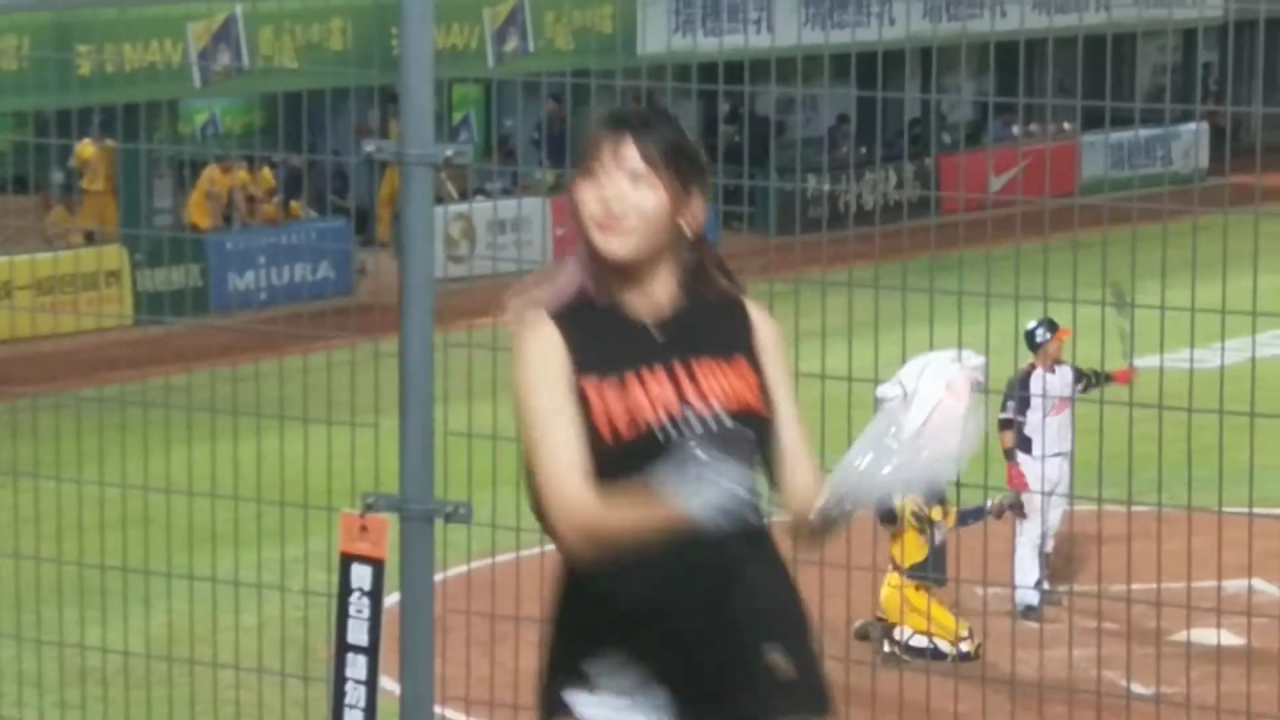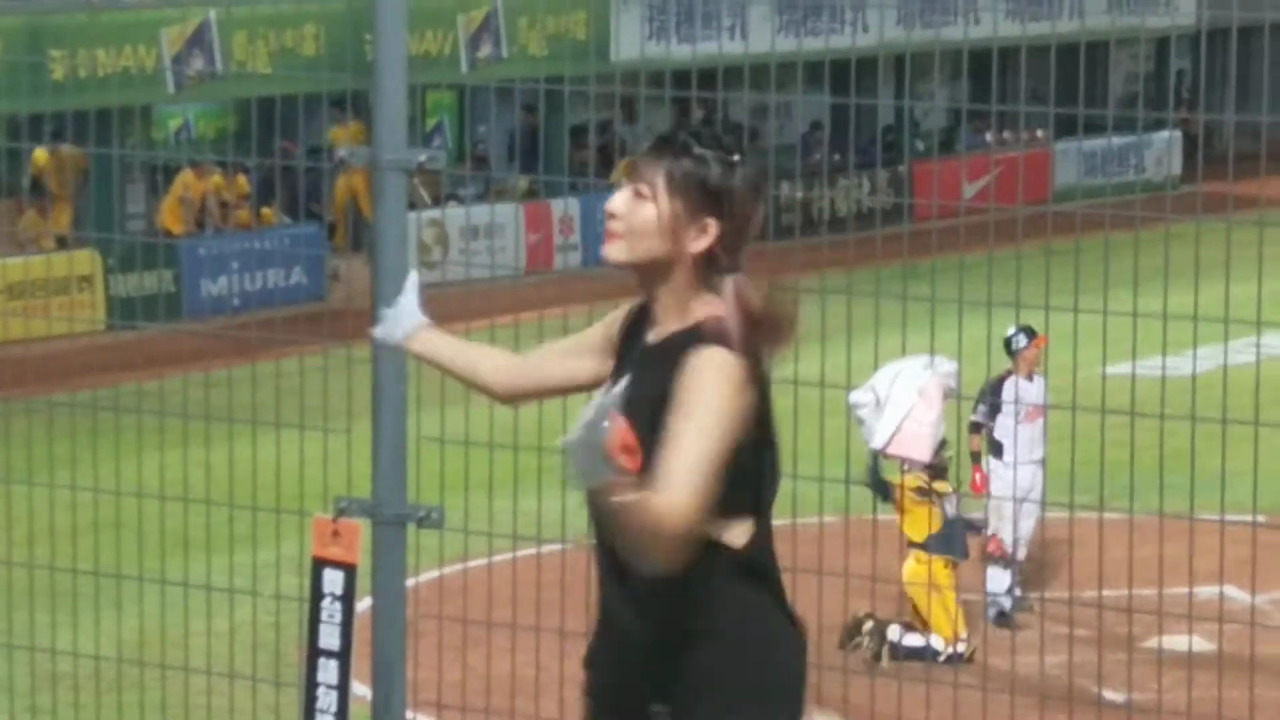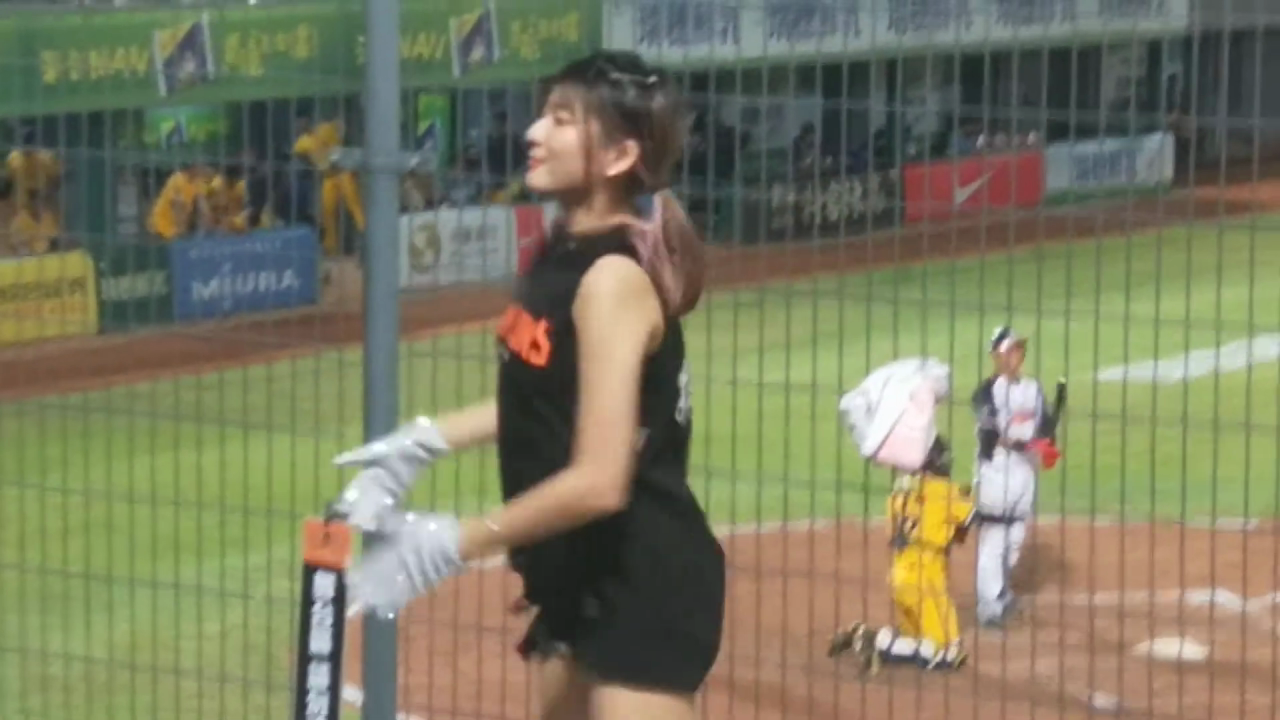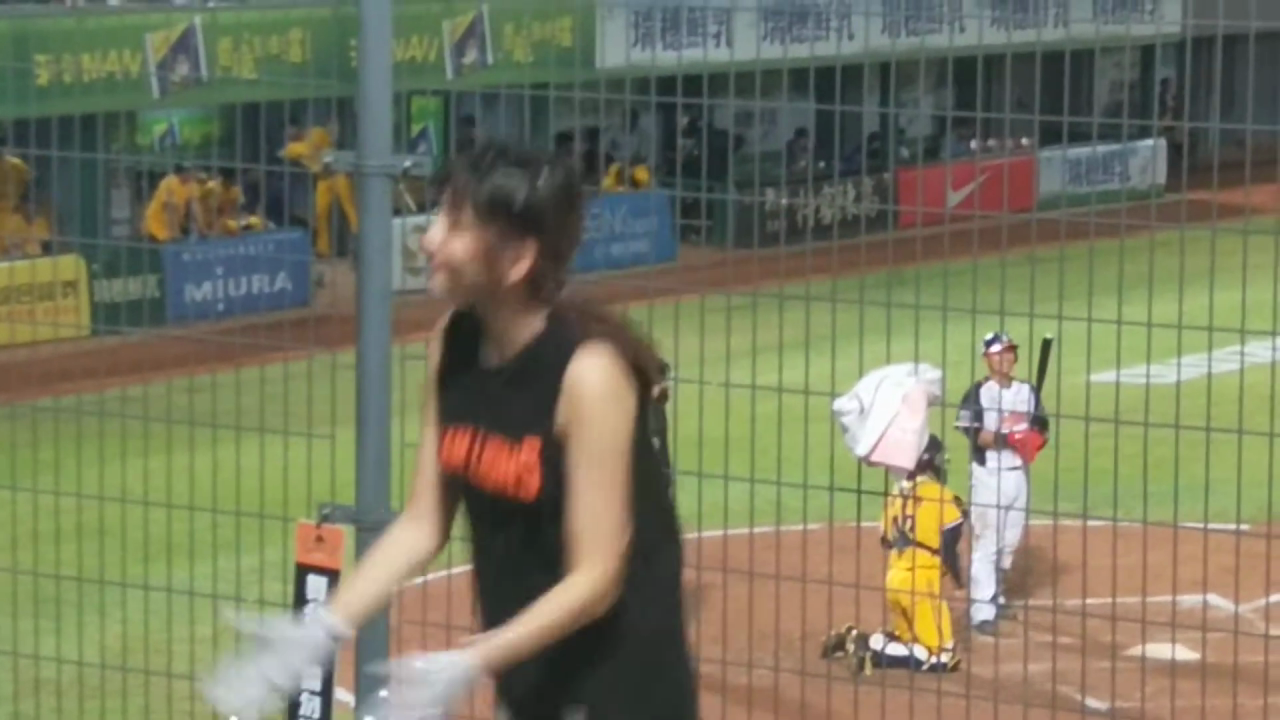
dt=0.5s
person 1, frame 1
left shoulder: (745, 326)
right shoulder: (550, 336)
left elbow: (801, 491)
right elbow: (572, 520)
right wrist: (678, 498)
left hip: (749, 639)
right hip: (614, 650)
person 1, frame 2
left shoulder: (714, 367)
right shoulder: (638, 328)
left elbow: (662, 543)
right elbow: (520, 375)
left wrist: (605, 479)
right wrist: (411, 332)
left hip: (730, 667)
right hip: (652, 664)
person 1, frame 3
left shoulder: (613, 278)
right shoulder: (564, 253)
left elbow: (599, 482)
left wrist: (452, 540)
right wrist: (426, 438)
left hip: (649, 585)
right hip: (582, 579)
person 1, frame 4
left shoulder: (587, 373)
right shoulder: (453, 347)
left elbow: (594, 578)
right elbow: (422, 524)
left wrist: (463, 666)
right wrist: (319, 630)
right hip: (532, 672)
person 2, frame 1
left shoulder: (1067, 372)
right shoulder: (1024, 380)
left elbow: (1088, 379)
right elbow: (1006, 423)
left wrist: (1114, 377)
right wrist: (1012, 464)
left hip: (1062, 461)
right hip: (1033, 464)
left knee: (1052, 527)
right knee: (1031, 530)
left ankle: (1041, 583)
right ankle: (1026, 598)
person 2, frame 2
left shoulder: (1040, 384)
right shoulder: (998, 386)
right elbow: (977, 426)
right wrist: (976, 467)
left hip: (1034, 468)
right hip: (1005, 470)
left knee: (1023, 535)
right knee: (1000, 538)
left ankle: (1011, 590)
right ankle: (997, 604)
person 2, frame 3
left shoulder: (1033, 388)
right shoulder: (988, 389)
left elbow: (1044, 426)
right elbow: (991, 435)
left wrist: (1048, 448)
right wrist: (1028, 446)
left hip: (1026, 472)
right hip: (995, 472)
left knee: (1015, 538)
right knee: (993, 540)
left ankle: (1002, 594)
right ankle: (989, 607)
person 2, frame 4
left shoulder: (1028, 391)
right shoulder: (978, 392)
left elbow: (1041, 429)
right elbow: (974, 434)
left wrist: (1034, 440)
right wrist: (1007, 438)
left hip: (1019, 474)
right hip: (988, 475)
left knee: (1009, 542)
right knee: (986, 544)
left ankle: (995, 597)
right ankle: (982, 610)
person 3, frame 1
left shoulder: (937, 507)
right shoulder: (907, 508)
left elbow: (959, 518)
right elbow: (885, 516)
left wrist: (994, 507)
left hip: (922, 592)
right hip: (907, 593)
right knee: (966, 647)
left ankle: (883, 628)
right ankle: (894, 637)
person 3, frame 2
left shoulder: (940, 486)
right shoulder: (912, 486)
left elbow: (954, 517)
right elbow: (877, 482)
left hip: (940, 572)
right hip: (927, 573)
left knee: (923, 630)
right knee: (956, 649)
left ankle: (872, 629)
right ankle: (886, 638)
person 3, frame 3
left shoulder: (899, 493)
right shoulder: (941, 491)
right elbow: (976, 517)
left hip: (900, 578)
right hip: (924, 578)
left knee: (911, 637)
right knee: (947, 654)
left ankle: (859, 637)
right ankle: (877, 646)
person 3, frame 4
left shoulder: (897, 493)
right shoulder: (939, 494)
right elbow: (949, 541)
right wrist: (958, 581)
left hip: (894, 578)
right hip: (922, 581)
left knee: (907, 641)
right knee: (941, 658)
left ankle: (850, 639)
right ankle: (872, 649)
